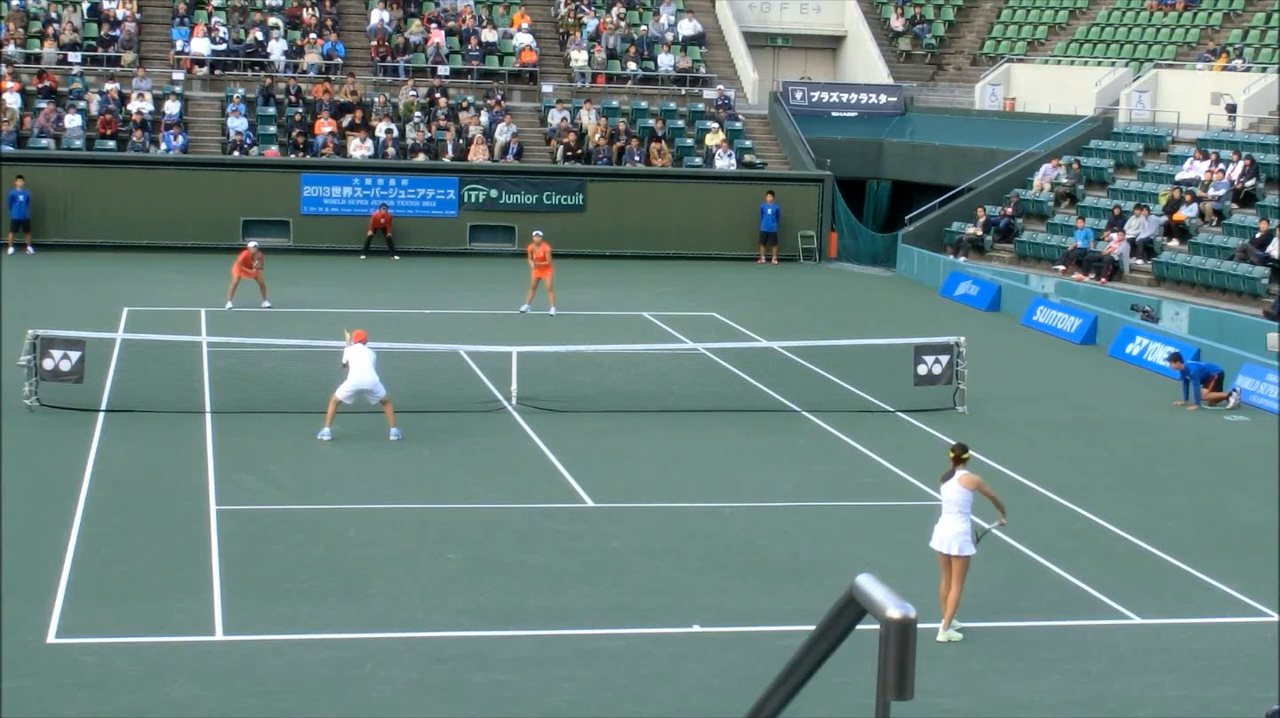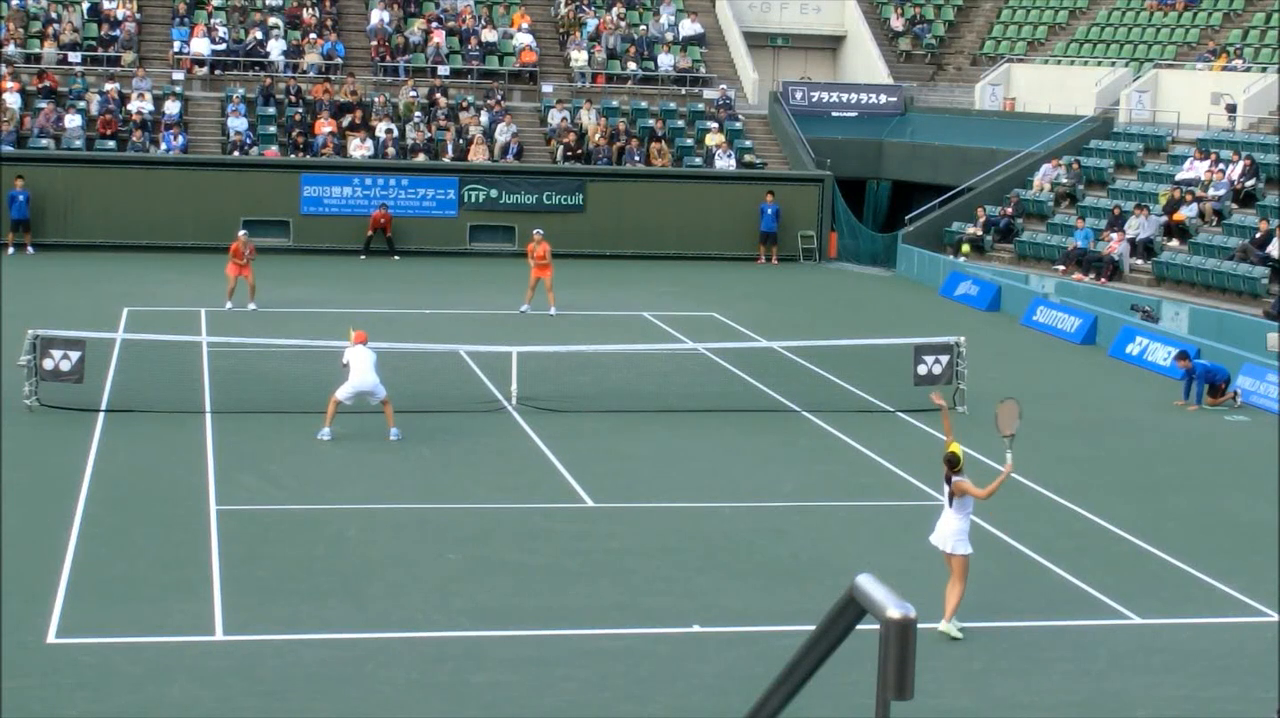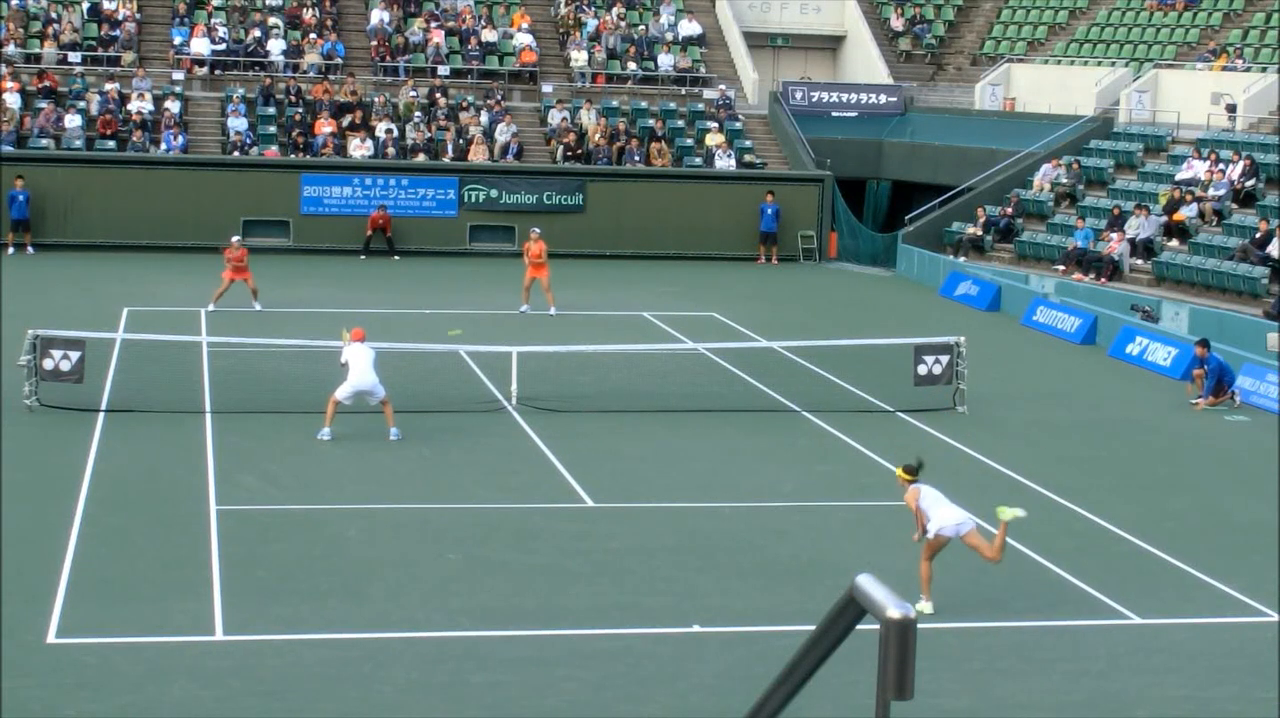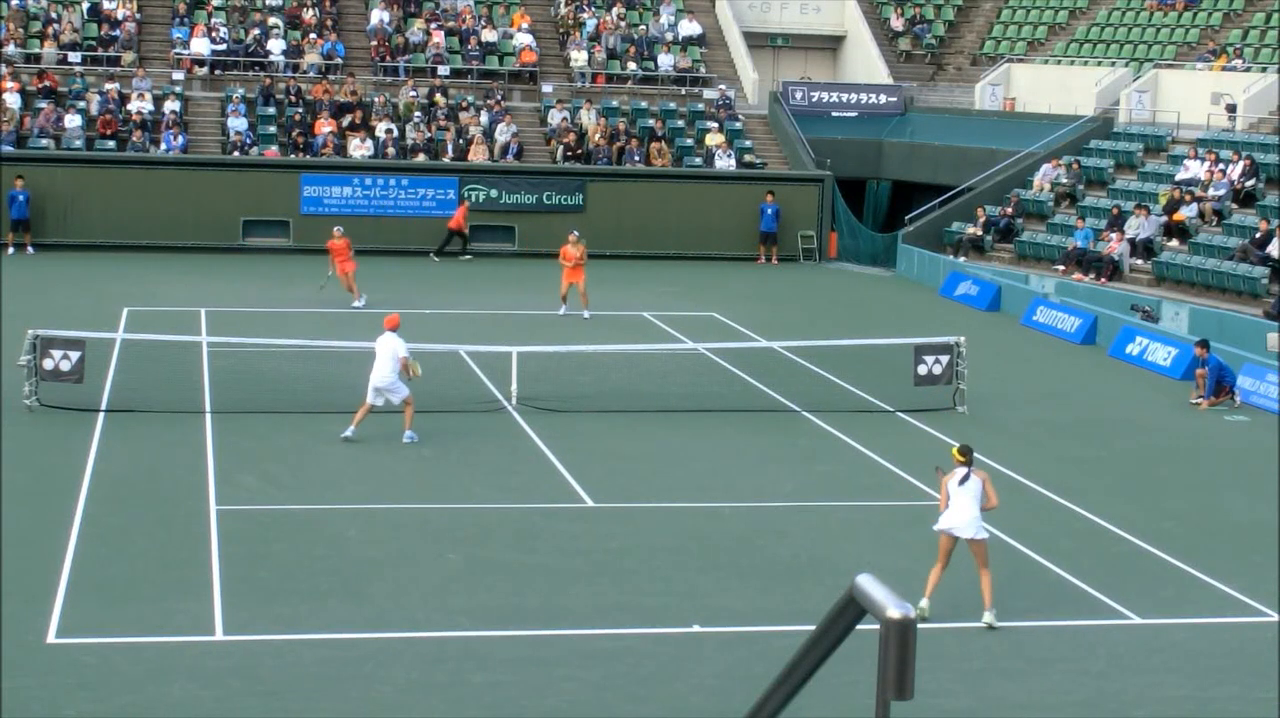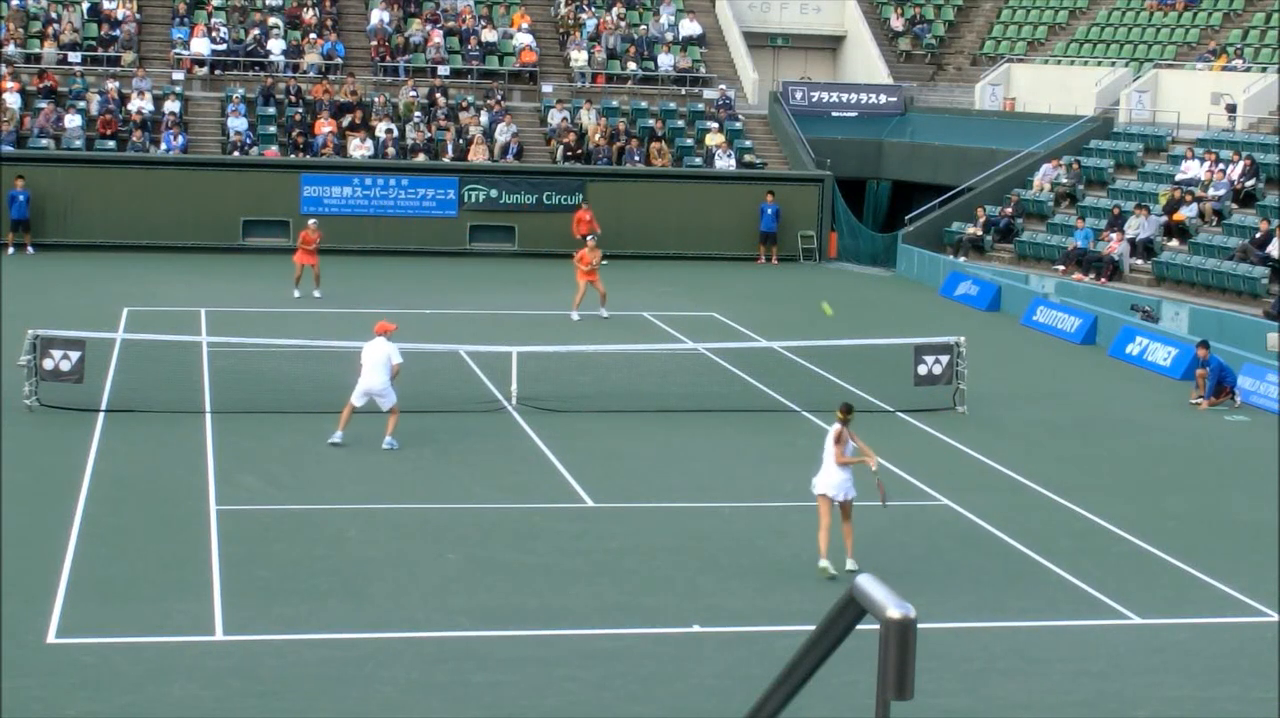
dt=1s
person 1, frame 1
left shoulder: (945, 478)
right shoulder: (972, 479)
right elbow: (994, 499)
right wrist: (1003, 515)
left hip: (942, 531)
right hip: (959, 535)
left knee: (946, 580)
right knee: (957, 585)
left ankle: (947, 620)
right ankle: (945, 630)
person 1, frame 2
left shoulder: (950, 472)
right shoulder: (961, 484)
left elbow: (948, 437)
right elbow: (983, 494)
left wrist: (944, 410)
right wrist: (1004, 476)
left hip: (944, 529)
right hip: (955, 535)
left knee: (955, 578)
right knee: (959, 582)
left ankle: (949, 619)
right ankle: (947, 621)
person 1, frame 3
left shoulder: (909, 495)
right shoulder: (928, 489)
left elbow: (922, 522)
left wrist: (920, 534)
right wrist: (921, 533)
left hip: (945, 525)
right hip: (964, 519)
left knee: (925, 559)
right knee: (995, 557)
left ankle: (926, 602)
right ankle: (1003, 518)
person 1, frame 4
left shoulder: (947, 477)
right shoulder: (982, 475)
left elbow: (943, 507)
right elbow: (994, 503)
left hip: (950, 521)
right hip: (972, 523)
left knee: (941, 565)
right knee: (984, 570)
left ankle: (925, 601)
right ankle: (988, 612)
person 1, frame 5
left shoulder: (835, 428)
right shoulder: (842, 432)
left elbow: (857, 442)
right elbow: (839, 460)
left wrist: (870, 456)
right wrist: (864, 460)
left hip: (824, 480)
right hip: (842, 482)
left knee: (824, 525)
right knee: (846, 520)
left ankle: (824, 559)
right ankle: (850, 559)
